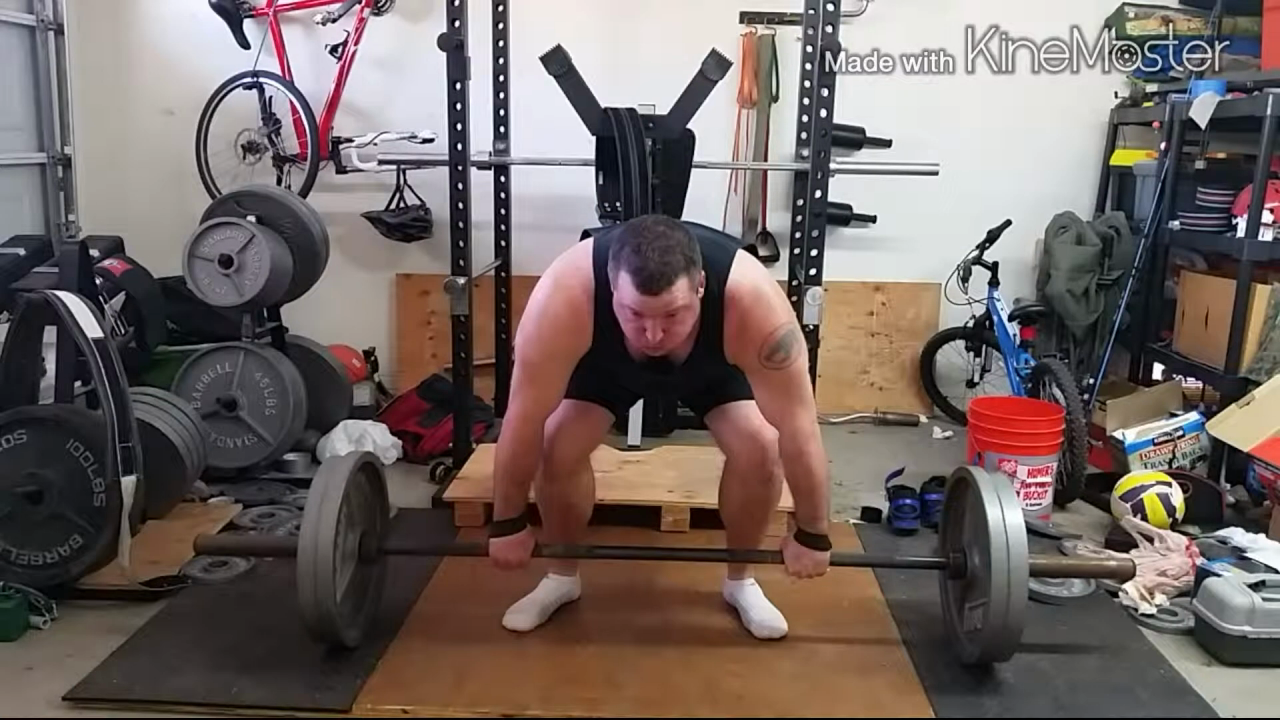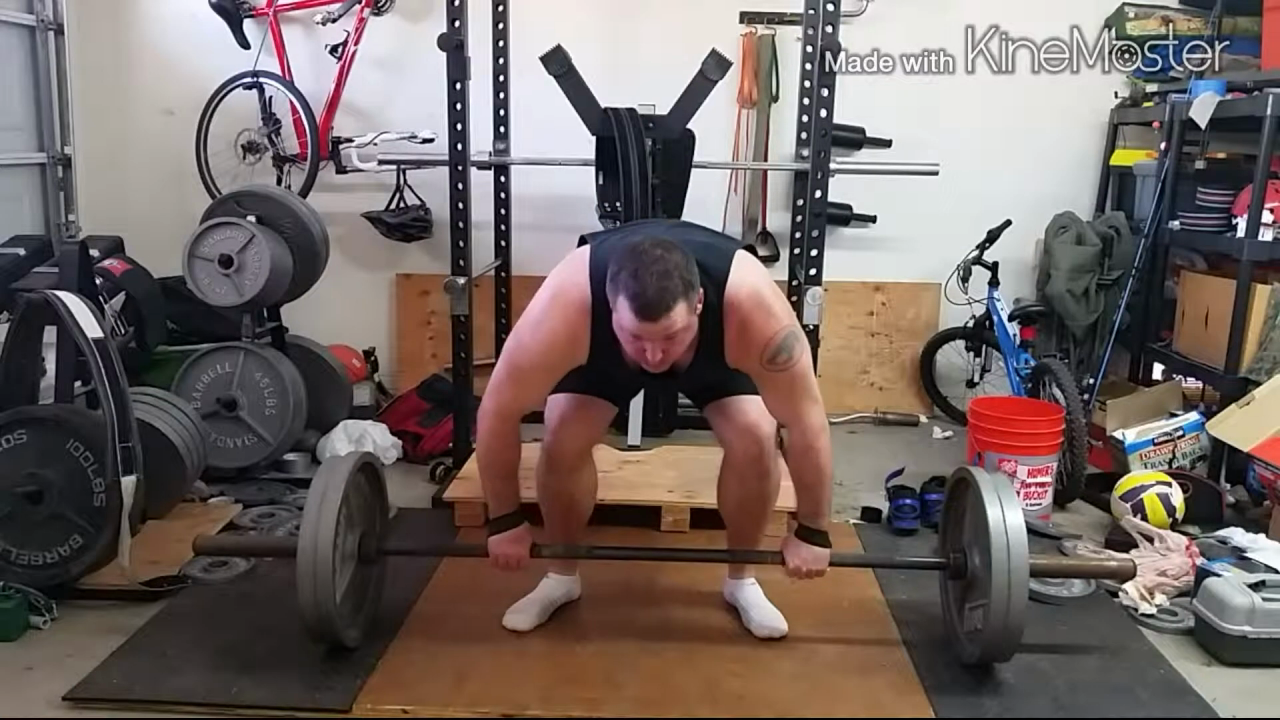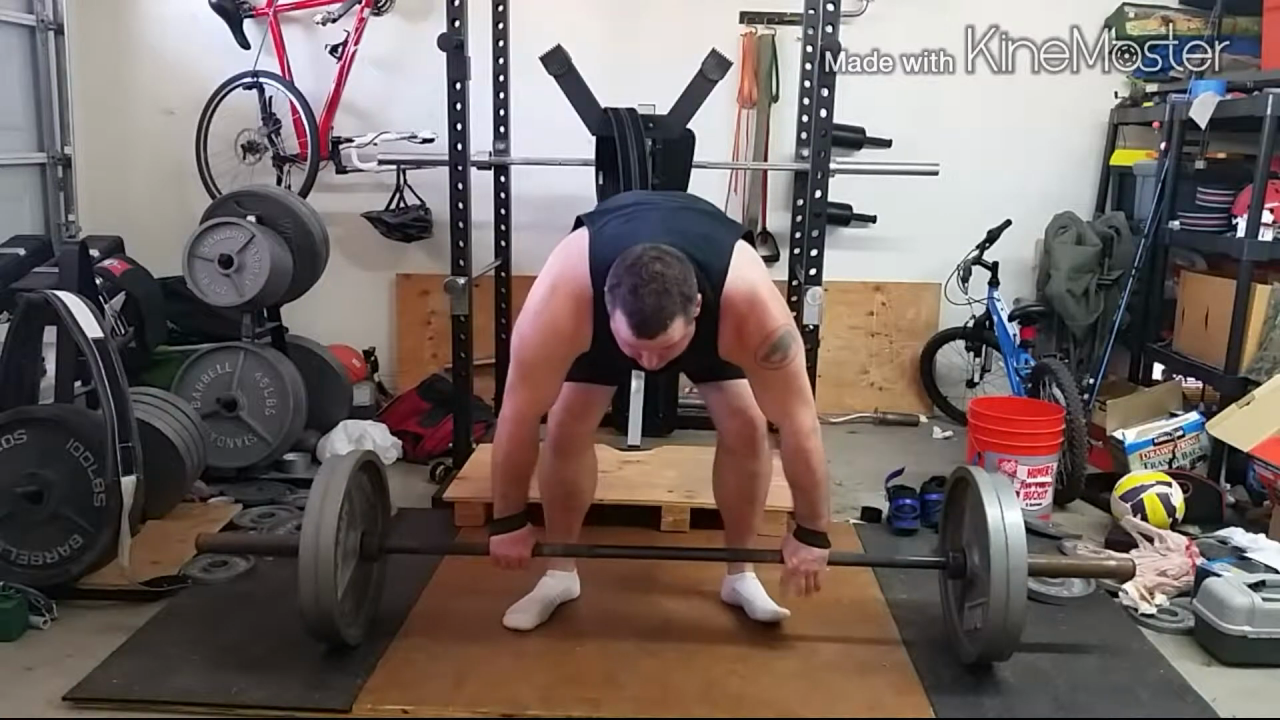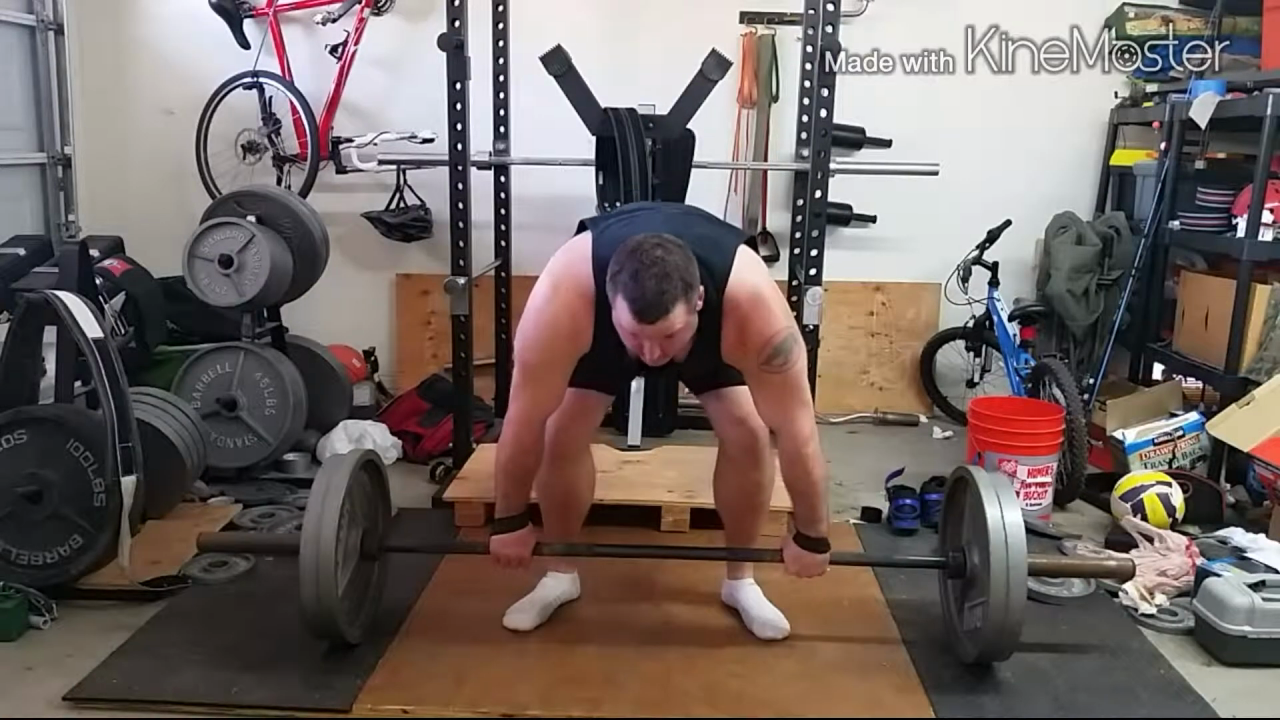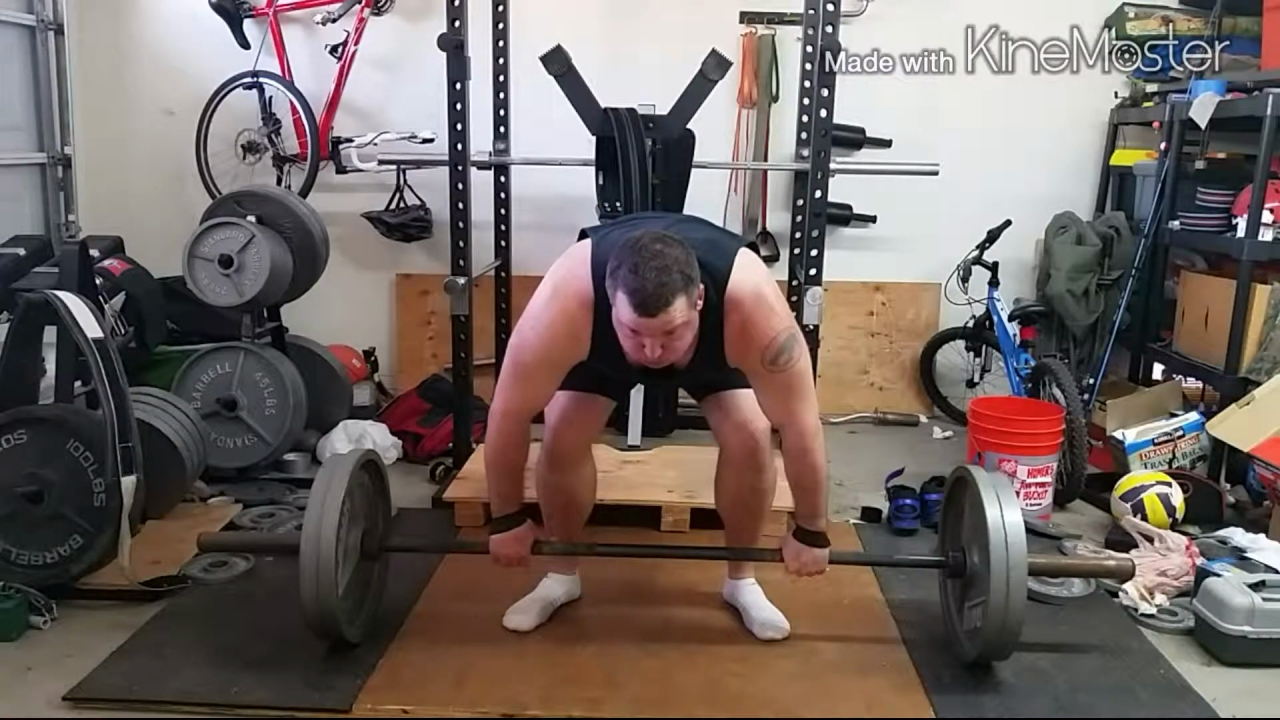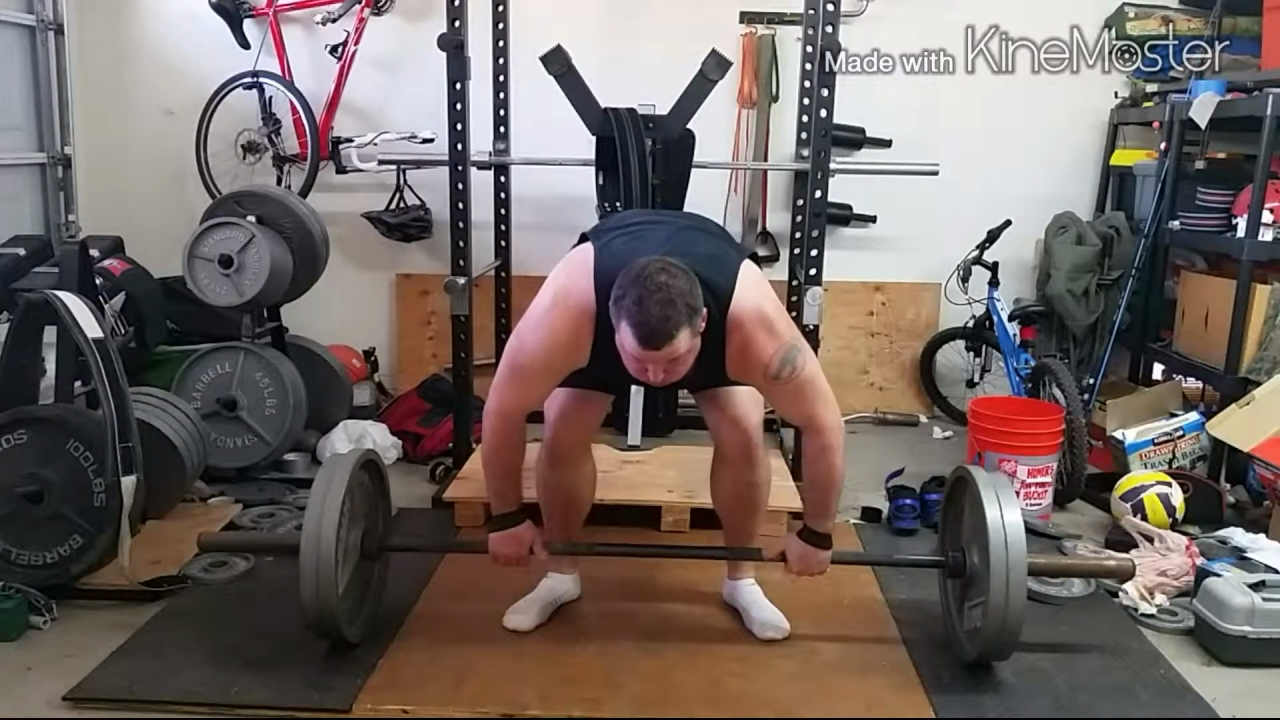
dt=0.4s
person 1, frame 1
left shoulder: (753, 302)
right shoulder: (566, 295)
left elbow: (798, 427)
right elbow: (525, 418)
left wrist: (812, 535)
right wrist: (507, 524)
left knee: (760, 451)
right knee: (557, 448)
left ankle: (741, 579)
right ankle: (562, 575)
person 1, frame 2
left shoulder: (752, 308)
right shoulder: (564, 311)
left elbow: (807, 422)
right elbow: (497, 412)
left wrist: (812, 532)
right wrist: (504, 521)
left knee: (755, 444)
right knee: (562, 444)
left ankle: (741, 579)
right ankle: (562, 575)
person 1, frame 3
left shoulder: (750, 305)
right shoulder: (562, 299)
left elbow: (797, 421)
right elbow: (520, 413)
left wrist: (811, 533)
right wrist: (508, 522)
left knee: (745, 425)
right knee: (567, 427)
left ankle: (740, 574)
right ankle: (560, 571)
person 1, frame 4
left shoulder: (752, 306)
right shoulder: (565, 297)
left elbow: (795, 427)
right elbow: (527, 417)
left wrist: (811, 536)
right wrist: (509, 521)
left knee: (747, 436)
right knee: (562, 432)
left ankle: (740, 577)
right ankle: (561, 573)
person 1, frame 5
left shoulder: (753, 307)
right shoulder: (566, 305)
left elbow: (799, 426)
right elbow: (509, 413)
left wrist: (810, 532)
right wrist: (507, 519)
left knee: (751, 439)
right knee: (562, 438)
left ankle: (741, 579)
right ankle: (561, 575)
person 1, frame 6
left shoulder: (753, 327)
right shoulder: (564, 316)
left elbow: (823, 424)
right elbow: (503, 411)
left wrist: (815, 533)
right wrist: (506, 518)
left knee: (743, 434)
right knee: (562, 434)
left ankle: (740, 578)
right ankle: (561, 573)
